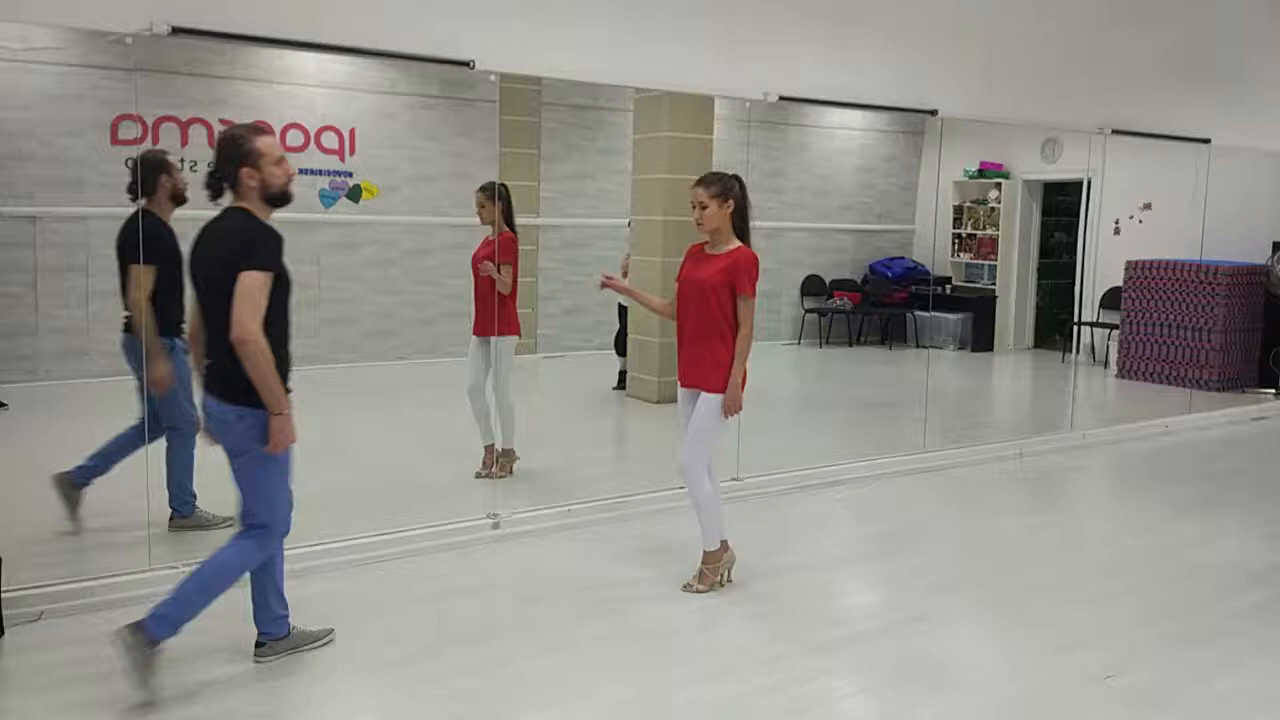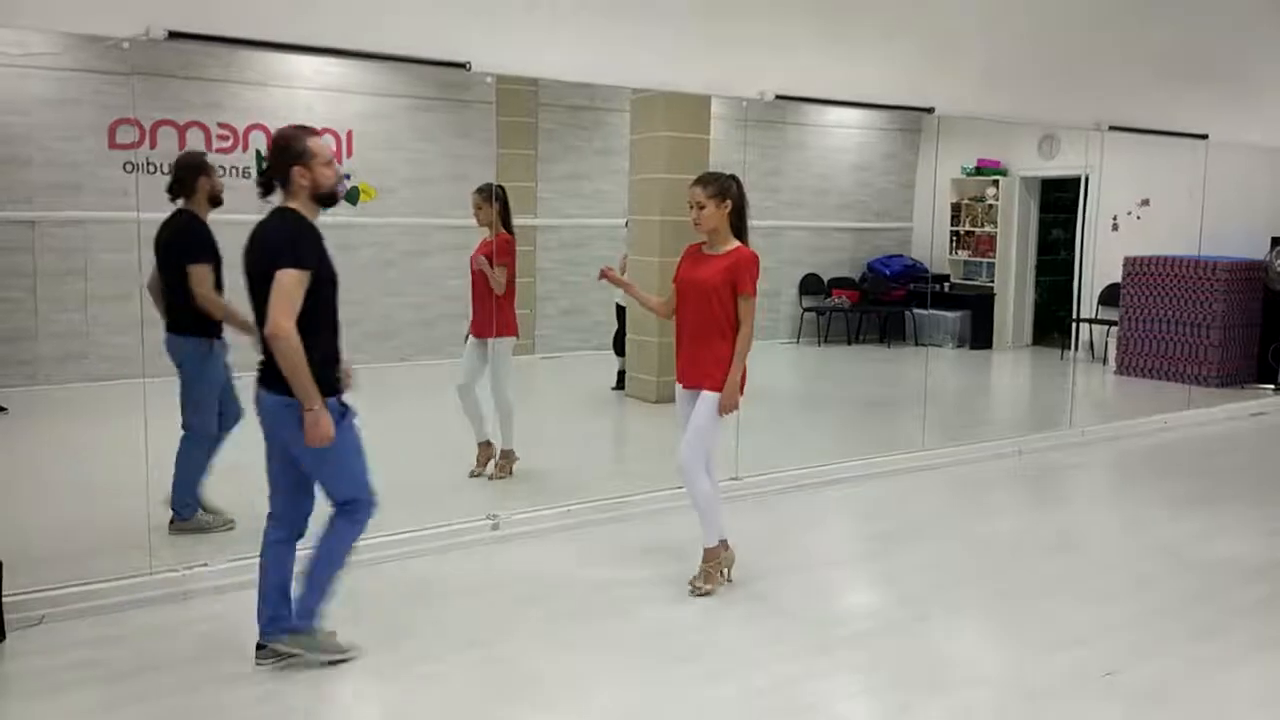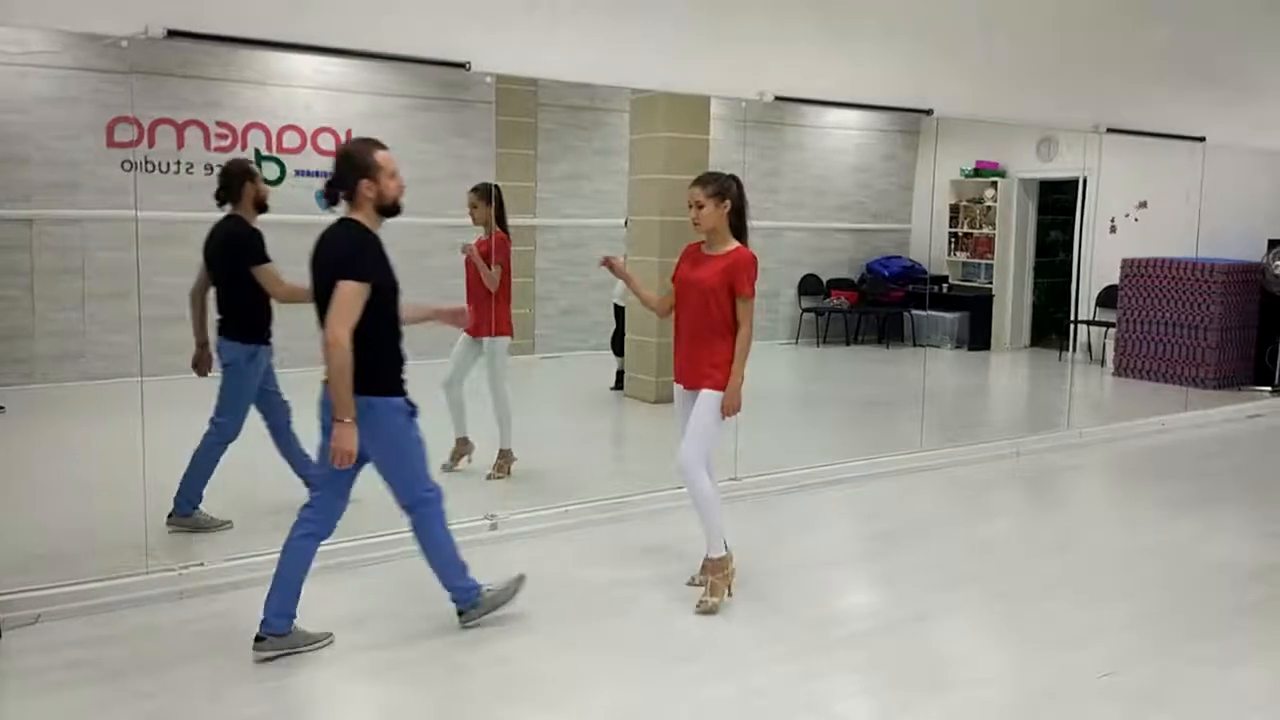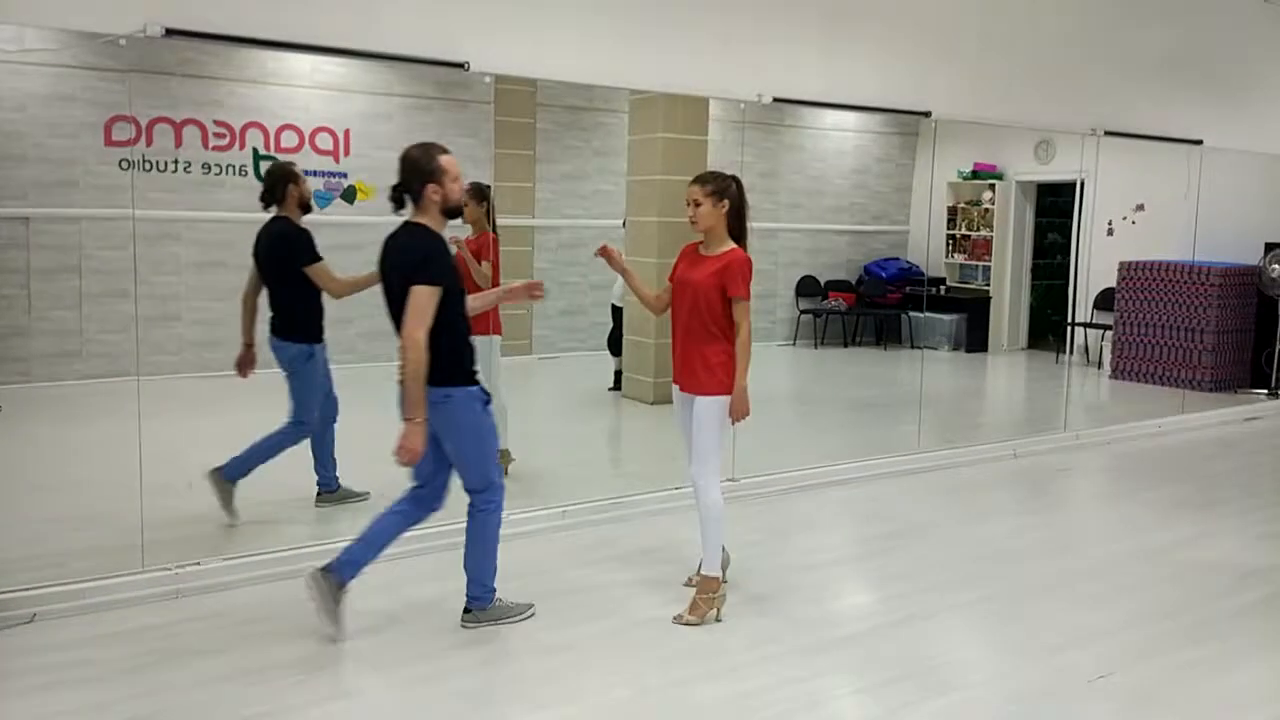
dt=0.2s
person 1, frame 1
left shoulder: (212, 235)
right shoulder: (258, 237)
left elbow: (199, 329)
right elbow: (247, 333)
right wrist: (280, 409)
left hip: (223, 401)
right hip: (251, 408)
left knee: (266, 522)
right knee: (262, 534)
left ankle: (274, 631)
right ankle: (152, 630)
person 1, frame 2
left shoulder: (269, 230)
right shoulder: (299, 234)
right elbow: (281, 326)
right wrist: (315, 406)
left hip: (277, 395)
right hip: (301, 402)
left knee: (287, 514)
right knee: (355, 505)
left ankle: (275, 635)
right ankle: (300, 624)
person 1, frame 3
left shoulder: (336, 238)
right shoulder: (361, 247)
right elbow: (339, 336)
left wrist: (439, 312)
right wrist: (346, 421)
left hip: (344, 400)
right hip: (373, 404)
left knee: (324, 507)
right knee: (424, 502)
left ankle: (275, 628)
right ankle: (469, 601)
person 1, frame 4
left shoulder: (401, 241)
right shoulder: (428, 248)
right elbow: (415, 339)
left wrist: (505, 296)
right wrist: (414, 419)
left hip: (431, 393)
right hip: (452, 395)
left knee: (425, 494)
right knee: (487, 492)
left ankle: (337, 574)
right ankle: (480, 603)
person 2, frame 1
left shoulder: (743, 259)
right shoulder: (694, 255)
left elbow: (746, 327)
right elbow: (674, 310)
left wrist: (735, 381)
right wrist: (627, 290)
left hip: (719, 378)
right hip: (689, 375)
left knee: (690, 464)
right knee: (698, 464)
left ankle: (714, 552)
right ankle: (718, 551)
person 2, frame 2
left shoulder: (742, 259)
right shoulder: (691, 255)
left elbow: (746, 326)
right elbow: (668, 309)
left wrist: (734, 381)
right wrist: (625, 286)
left hip: (717, 378)
right hip: (687, 374)
left knee: (689, 461)
right knee: (699, 465)
left ankle: (716, 547)
right ankle: (716, 549)
person 2, frame 3
left shoulder: (741, 260)
right shoulder: (689, 254)
left elbow: (745, 327)
right elbow: (664, 308)
left wrist: (734, 383)
right wrist: (625, 277)
left hip: (716, 378)
right hip: (686, 375)
left knee: (690, 464)
right knee: (696, 466)
left ankle: (720, 564)
right ankle: (716, 550)
person 2, frame 4
left shoulder: (735, 261)
right shoulder: (688, 254)
left elbow: (743, 328)
right elbow: (659, 305)
left wrist: (740, 386)
right wrist: (622, 270)
left hip: (715, 381)
right hip: (685, 378)
left knee: (704, 476)
right knee: (699, 472)
left ankle: (712, 585)
right ankle: (715, 552)
person 3, frame 1
left shoulder: (146, 226)
right shoulder: (152, 230)
right elbow: (138, 298)
right wrist: (157, 357)
left hip: (159, 340)
right hip: (158, 342)
left knee: (155, 424)
right knee: (183, 424)
left ankle: (77, 478)
right ankle: (183, 510)
person 3, frame 2
left shoulder: (175, 226)
right shoulder: (193, 230)
left elbow: (155, 287)
right elbow: (206, 297)
right wrist: (251, 329)
left hip: (193, 338)
right hip: (198, 342)
left knee: (228, 414)
right knee: (200, 426)
left ankle: (189, 494)
right ankle: (183, 513)
person 3, frame 3
left shoulder: (223, 232)
right shoulder: (244, 235)
left elbow: (197, 293)
right elbow: (280, 292)
left wrist: (201, 344)
left hip: (246, 343)
right hip: (245, 347)
left knee: (278, 415)
right knee: (225, 428)
left ankle: (315, 482)
right ankle: (183, 509)
person 3, frame 4
left shoulder: (270, 233)
right shoulder: (293, 235)
left elbow: (248, 294)
right elbow: (335, 287)
left wrist: (247, 345)
right wrist: (385, 273)
left hip: (292, 339)
right hip: (301, 343)
left knee: (326, 411)
right knee: (303, 423)
left ankle: (329, 487)
right ankle: (228, 474)
person 4, frame 1
left shoulder: (507, 240)
right shoulder: (486, 240)
left elbow: (506, 287)
left wrist: (494, 272)
left hip: (503, 328)
right hip: (482, 327)
left knee: (500, 390)
right knee: (474, 388)
left ankle: (507, 451)
right ankle: (490, 448)
person 4, frame 2
left shoulder: (504, 241)
right shoulder: (485, 242)
left elbow: (500, 288)
left wrist: (485, 266)
right wrist: (472, 323)
left hip: (500, 329)
right hip: (480, 329)
left knee: (499, 390)
right knee: (465, 385)
left ankle: (507, 452)
right ankle: (485, 445)
person 4, frame 3
left shoulder: (499, 240)
right shoulder: (480, 242)
left elbow: (493, 285)
left wrist: (476, 258)
right wrist: (464, 318)
left hip: (495, 327)
right hip: (473, 326)
left knee: (497, 389)
right knee: (451, 380)
left ankle: (505, 451)
right ankle: (462, 441)
person 4, frame 4
left shoulder: (488, 239)
right shoulder: (469, 240)
left elbow: (484, 280)
left wrist: (464, 253)
left hip: (484, 325)
left knee: (490, 390)
left ankle: (503, 451)
